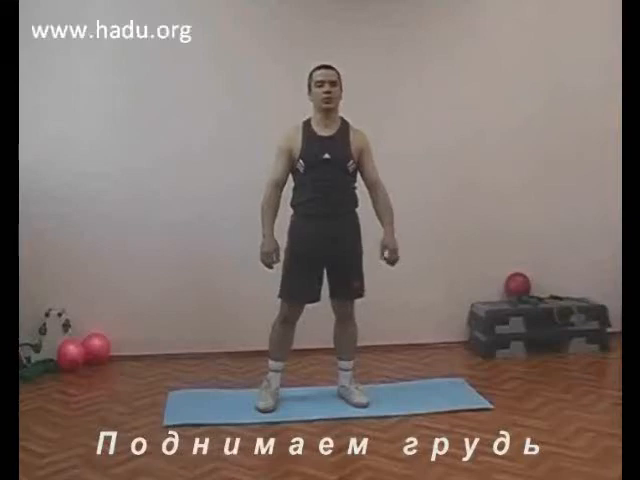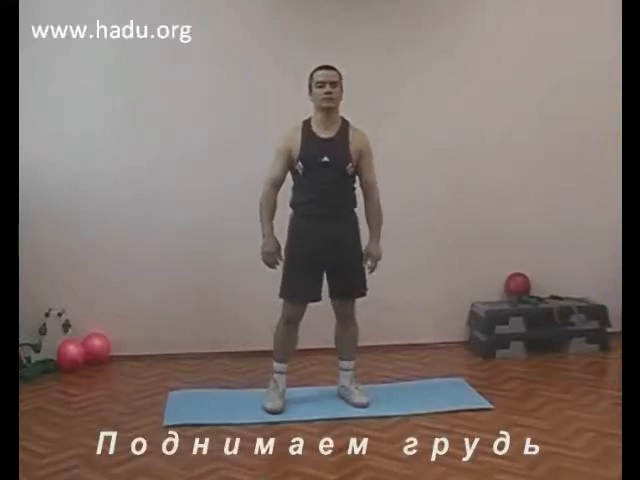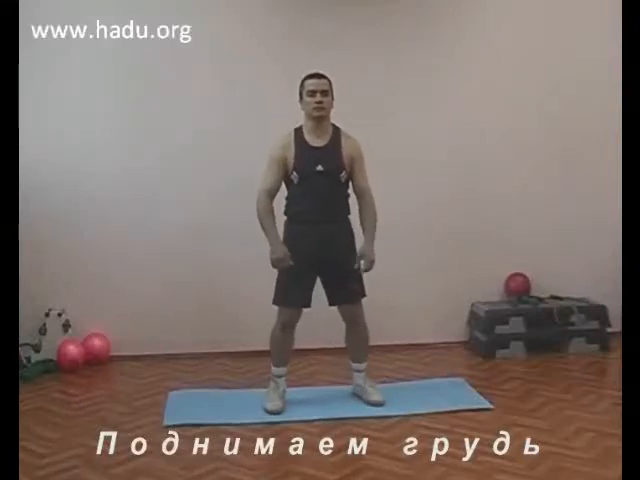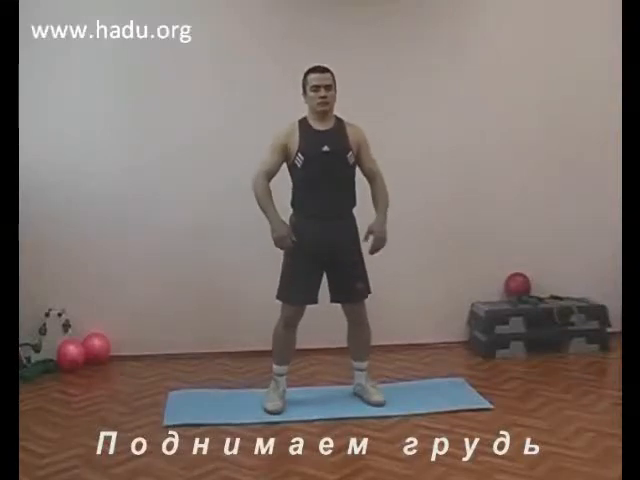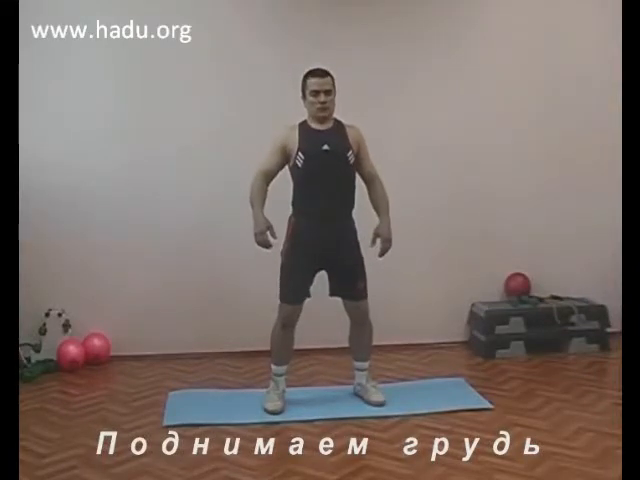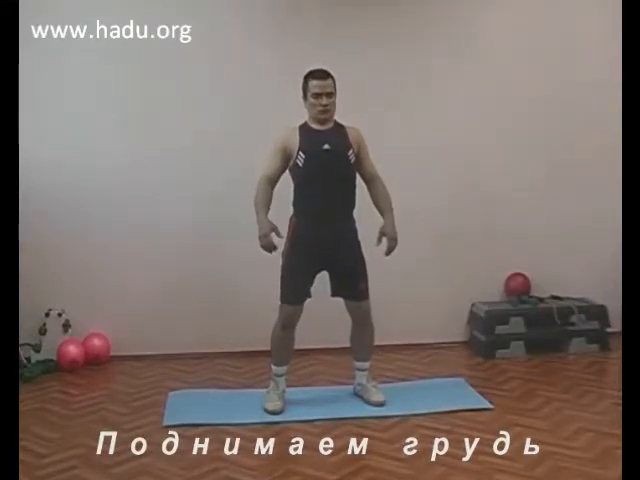
dt=0.4s
person 1, frame 1
left shoulder: (356, 138)
right shoulder: (293, 137)
left elbow: (375, 186)
right elbow: (274, 187)
left wrist: (389, 231)
right wrist: (267, 234)
left hip: (345, 232)
right hip: (304, 232)
left knee: (345, 312)
right knee: (288, 313)
left ankle: (346, 381)
right ankle: (271, 382)
person 1, frame 2
left shoulder: (357, 139)
right shoulder: (293, 137)
left elbow: (371, 191)
right elbow: (271, 186)
left wrist: (374, 239)
right wrist: (267, 235)
left hip: (345, 233)
right hip: (304, 232)
left knee: (346, 312)
right knee: (290, 314)
left ankle: (346, 381)
right ankle: (277, 384)
person 1, frame 3
left shoulder: (348, 145)
right shoulder: (286, 146)
left elbow: (364, 195)
right elbow: (265, 196)
left wrist: (369, 241)
right wrist: (275, 242)
left hip: (339, 238)
right hip: (299, 238)
left knee: (354, 315)
right knee: (286, 318)
left ankle: (361, 380)
right ankle: (277, 385)
person 1, frame 4
left shoulder: (353, 133)
right shoulder: (290, 135)
left elbow: (375, 178)
right elbow: (261, 178)
left wrist: (381, 218)
right wrist: (275, 221)
left hip: (345, 232)
right hip: (303, 233)
left knee: (357, 312)
right knee: (290, 314)
left ankle: (362, 380)
right ankle: (277, 385)
person 1, frame 5
left shoulder: (352, 135)
right shoulder: (291, 137)
left elbow: (372, 179)
right elbow: (262, 177)
left wrist: (384, 220)
right wrist: (258, 216)
left hip: (343, 233)
right hip: (303, 234)
left knee: (360, 311)
right knee: (287, 314)
left ankle: (362, 380)
right ankle: (276, 385)
person 1, frame 6
left shoulder: (352, 136)
right shoulder: (291, 139)
left elbow: (372, 179)
right elbow: (267, 181)
left wrist: (388, 218)
right wrist: (262, 219)
left hip: (344, 235)
right hip: (304, 235)
left knee: (362, 311)
right knee: (288, 315)
left ankle: (363, 380)
right ankle: (276, 386)
